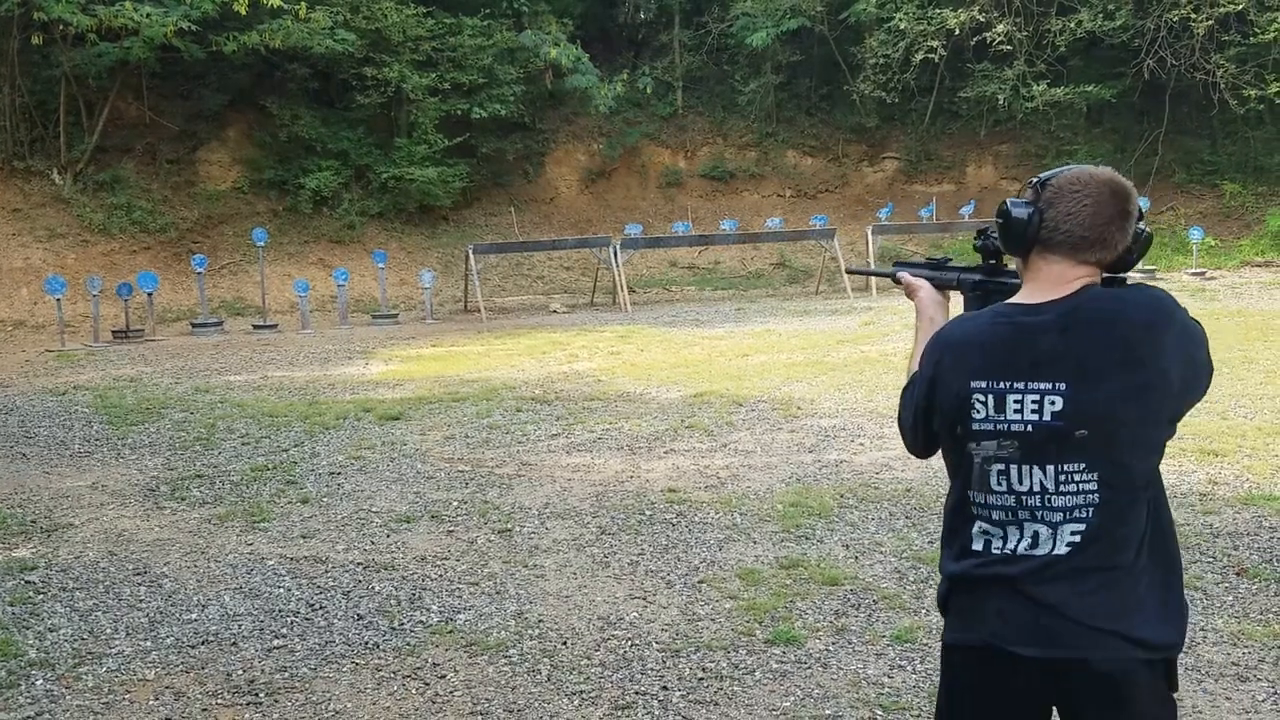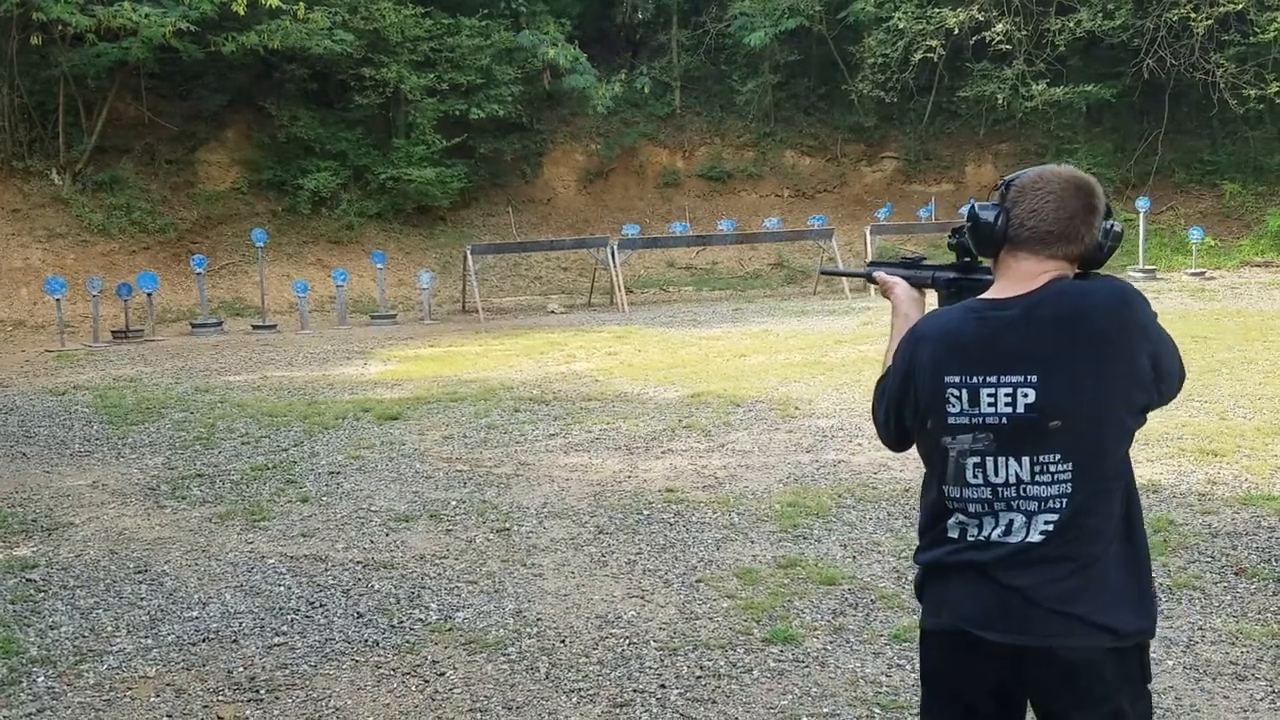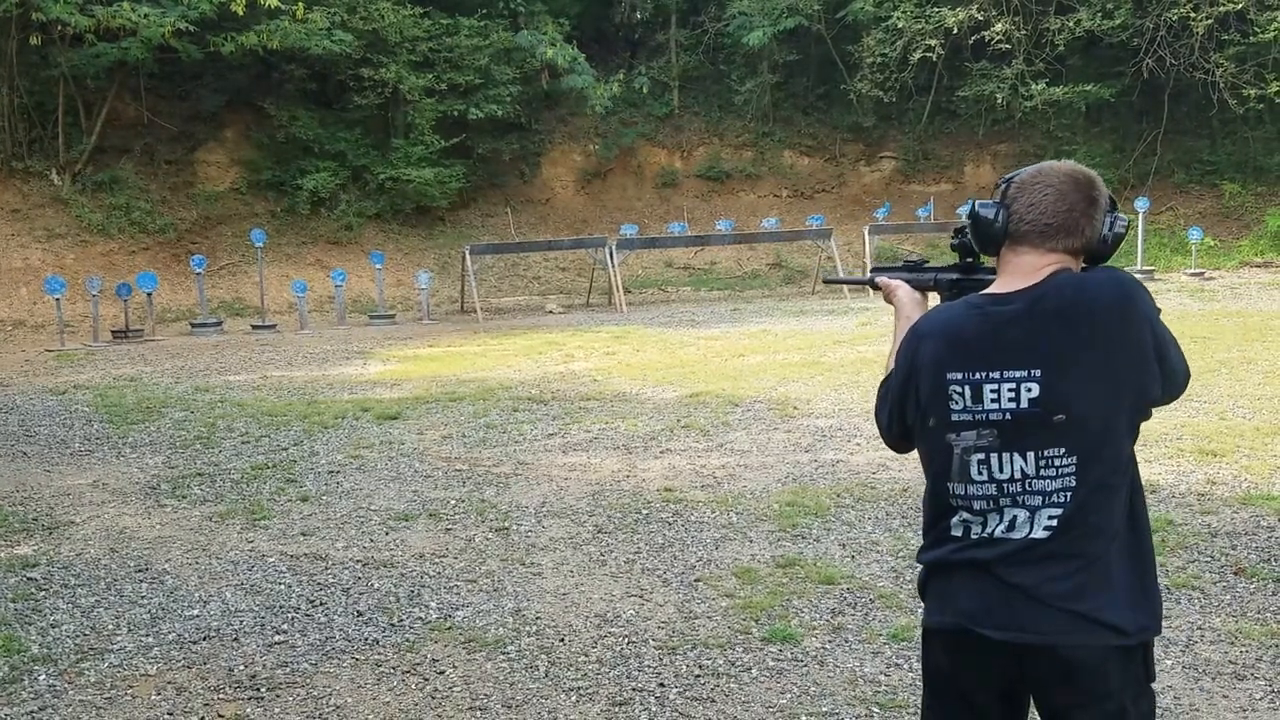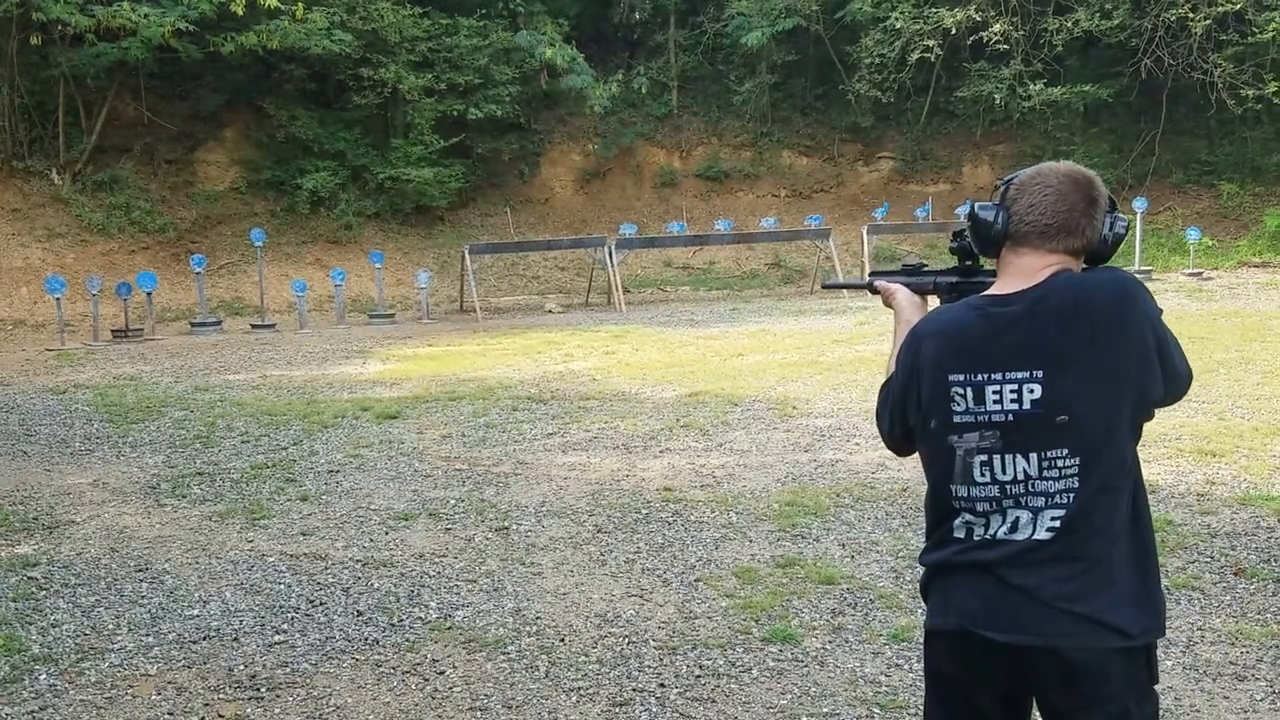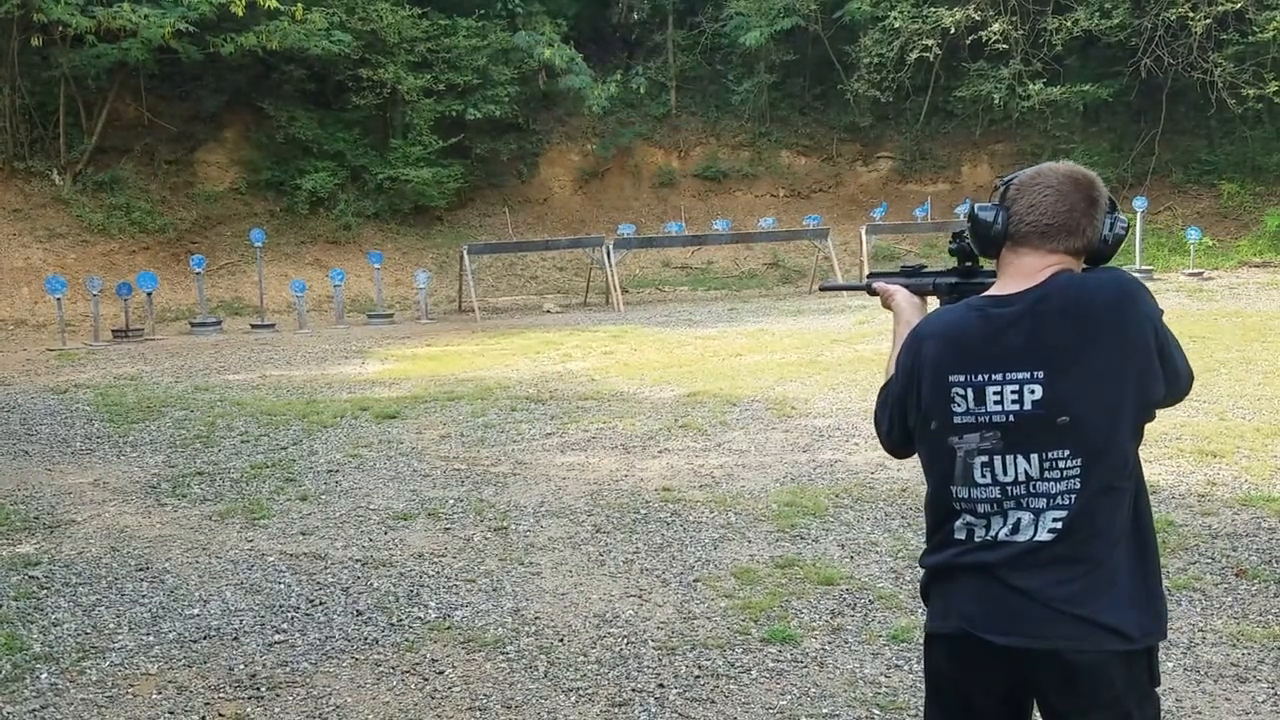
dt=0.7s
person 1, frame 1
left shoulder: (958, 342)
right shoulder: (1148, 323)
left elbow: (919, 434)
right elbow: (1192, 373)
left hip: (986, 632)
right hip: (1116, 638)
person 1, frame 2
left shoulder: (933, 335)
right shoulder: (1113, 312)
left elbow: (893, 427)
right elbow: (1164, 381)
left hip: (961, 620)
right hip: (1087, 624)
person 1, frame 3
left shoulder: (935, 331)
right shoulder: (1115, 304)
left elbow: (896, 429)
right elbow: (1169, 381)
left hip: (964, 618)
right hip: (1091, 620)
person 1, frame 4
left shoulder: (936, 333)
right shoulder: (1116, 304)
left elbow: (898, 433)
right elbow: (1171, 383)
left hip: (966, 621)
right hip: (1094, 623)
person 1, frame 5
left shoulder: (936, 335)
right shoulder: (1117, 304)
left elbow: (896, 435)
right elbow: (1172, 384)
left hip: (968, 623)
right hip: (1095, 625)
